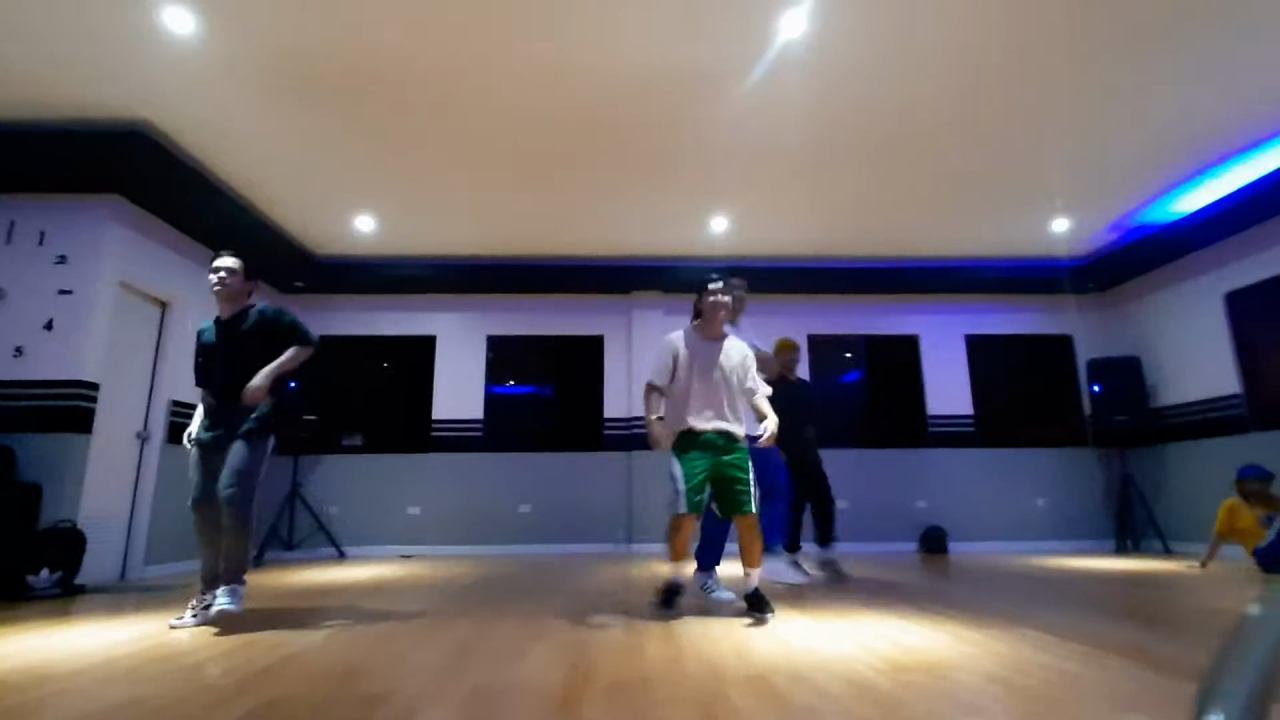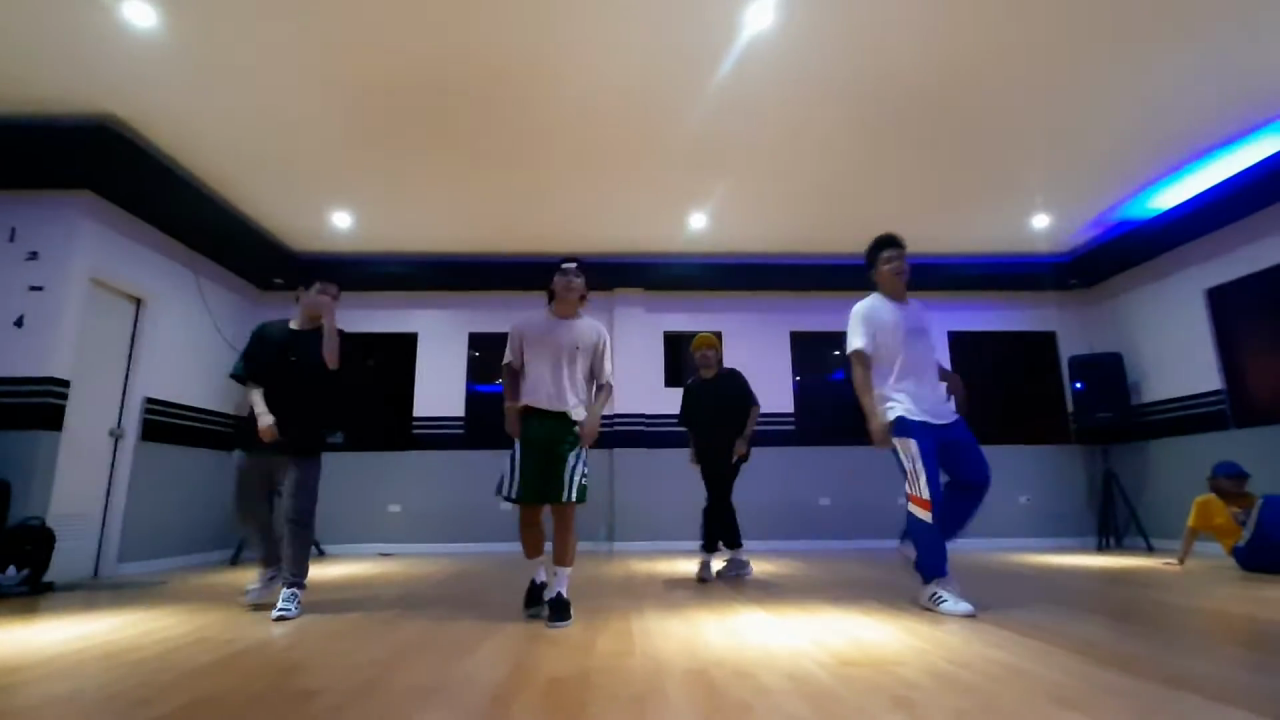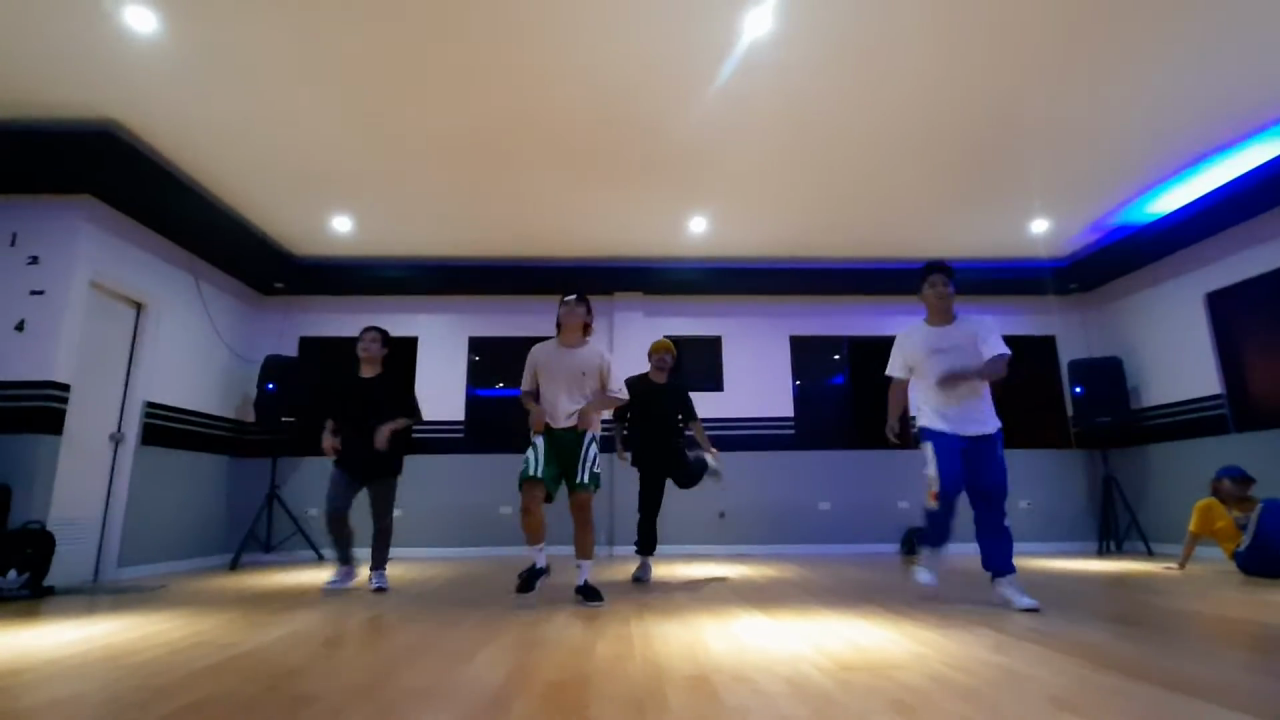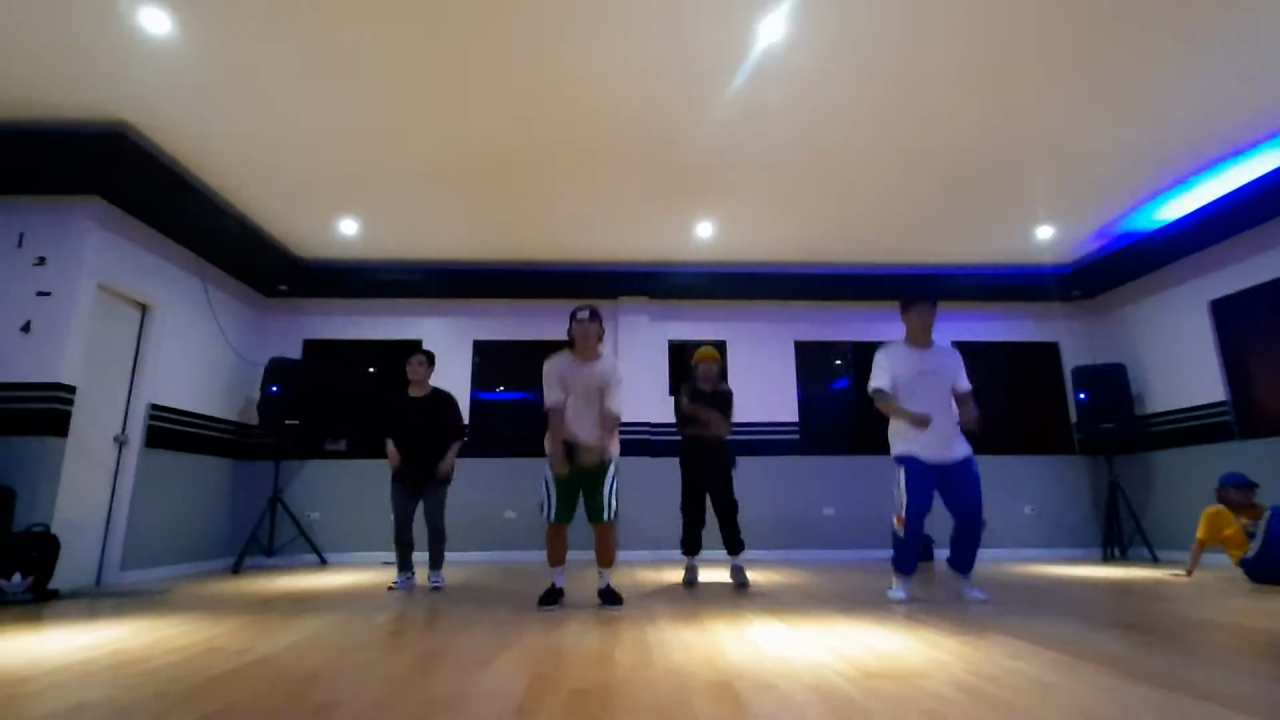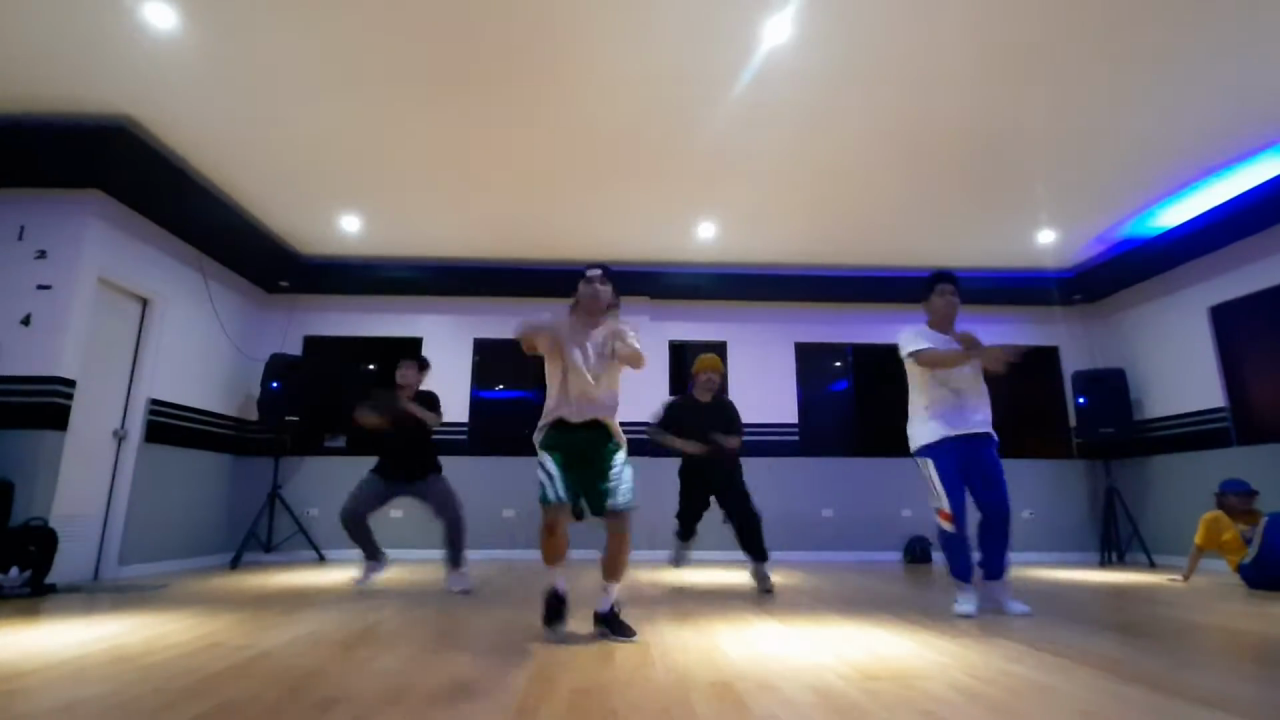
dt=1s
person 1, frame 1
left shoulder: (746, 331)
left elbow: (770, 366)
left wrist: (763, 360)
left hip: (752, 429)
left knee: (779, 484)
left ankle: (771, 557)
right ankle: (705, 572)
person 1, frame 2
left shoulder: (917, 310)
right shoulder: (866, 311)
right elbow: (860, 367)
left wrist: (950, 376)
right wrist: (874, 416)
left hip: (941, 414)
right hip: (904, 416)
left knee: (976, 477)
right knee: (926, 496)
left ankle: (923, 540)
right ankle: (934, 585)
person 1, frame 3
left shoulder: (979, 328)
right shoulder: (907, 338)
left elbow: (1000, 367)
right elbow: (899, 385)
left wrist: (968, 373)
right wrist: (892, 421)
left hip: (983, 427)
right hip: (938, 427)
left knee: (992, 501)
right knee: (945, 486)
left ankle: (1003, 579)
right ankle: (928, 554)
person 1, frame 4
left shoulder: (951, 356)
right shoulder: (888, 355)
left elbow: (964, 396)
right elbow: (881, 399)
left wrist: (969, 413)
right wrist: (909, 416)
left hip: (954, 451)
right hip: (911, 451)
left knee: (971, 517)
right knee: (911, 516)
left ankle: (962, 576)
right ankle: (901, 578)
person 1, frame 5
left shoulder: (965, 339)
right shoulder: (913, 335)
left elbow: (995, 364)
right elbow: (928, 359)
left wrist: (979, 350)
right wrist: (985, 354)
left hip: (975, 434)
right hip: (934, 435)
left knee: (997, 509)
right knee: (952, 511)
left ankle: (994, 584)
right ankle: (964, 588)
person 2, frame 1
left shoulder: (740, 350)
right shoulder: (675, 343)
left elbow: (756, 393)
right elbow: (654, 388)
left wrist: (770, 417)
right wrist: (653, 420)
left hip: (731, 440)
right hip: (690, 440)
left knee: (747, 517)
right knee: (684, 514)
left ankle: (753, 589)
right ankle: (676, 579)
person 2, frame 2
left shoulder: (595, 331)
right shoulder: (526, 326)
left elbow: (604, 382)
right elbow: (512, 368)
left wrist: (594, 416)
right wrist: (510, 406)
left hip: (571, 424)
right hip: (531, 422)
left knee: (564, 508)
right knee: (528, 508)
left ankle: (560, 593)
right ankle: (539, 579)
person 2, frame 3
left shoulder: (598, 356)
right shoulder: (539, 352)
left elbow: (619, 395)
right elbow: (527, 391)
left wrist: (592, 407)
right wrist: (534, 408)
left hip: (582, 435)
right hip: (546, 433)
left knee: (582, 505)
right knee: (530, 497)
left ankle: (583, 581)
right ankle: (538, 563)
person 2, frame 4
left shoulder: (610, 369)
right shoulder: (555, 365)
left elbow: (612, 417)
right elbow: (554, 412)
left wrist: (599, 447)
right wrist: (556, 451)
left hip: (601, 456)
right hip: (562, 453)
left knee: (605, 525)
right knee: (556, 525)
left ankle: (605, 585)
right ankle: (556, 585)
person 2, frame 5
left shoulder: (618, 333)
right shoulder: (555, 327)
left elbow: (636, 359)
right elbow: (529, 340)
left wrist: (623, 350)
right wrist: (565, 328)
left hip: (602, 435)
right hip: (559, 431)
left knee: (619, 521)
right knee: (554, 515)
left ankle: (606, 610)
right ankle: (557, 590)
person 3, frame 1
left shoulder: (266, 317)
right shoulder: (206, 334)
left elbow: (304, 345)
left wrist: (268, 374)
right wrist: (197, 420)
left hip: (252, 423)
right hip: (214, 427)
left knee: (234, 497)
right knee: (203, 505)
left ankle: (232, 583)
right ankle: (212, 591)
person 3, frame 2
left shoulder: (330, 337)
right shoulder: (267, 333)
left elbow: (332, 363)
right elbow: (251, 379)
left wrist: (328, 318)
right wrist: (261, 412)
left hip: (303, 440)
right hip: (263, 436)
left knee: (298, 514)
right knee: (248, 505)
left ankle: (292, 588)
right ankle: (272, 570)
person 3, frame 3
left shoulder: (395, 384)
right shoulder: (346, 385)
left elbow: (409, 417)
right elbow: (333, 416)
left wrist: (390, 427)
right wrist: (328, 434)
left hip: (384, 462)
right hip: (348, 460)
left knee: (381, 519)
right knee: (334, 511)
left ankle: (378, 571)
right ankle: (345, 566)
person 3, frame 4
left shoulder: (445, 401)
right shoulder: (398, 403)
left elbow: (458, 435)
right elbow: (391, 434)
left wrist: (449, 458)
right wrist: (390, 449)
left hip: (435, 475)
right hip: (404, 474)
left knee: (435, 524)
right knee: (401, 527)
left ankle: (435, 572)
right ankle: (405, 573)
person 3, frame 5
left shoulder: (428, 399)
right shoulder: (384, 399)
left elbow: (434, 421)
right elbow: (364, 416)
left wrist: (410, 407)
right wrist: (373, 418)
left hip: (424, 476)
right hip: (386, 474)
left knee: (453, 515)
right knee: (349, 514)
left ankle: (456, 570)
right ankle: (374, 558)
person 4, frame 1
left shoulder: (804, 386)
right shoulder: (771, 385)
left wrist: (812, 447)
left hip: (807, 454)
right hip: (785, 456)
left knee: (824, 502)
right knee: (795, 506)
left ankle: (827, 557)
right ankle: (792, 559)
person 4, frame 2
left shoulder: (733, 378)
right shoulder: (692, 387)
left elbow: (754, 408)
right elbow: (690, 423)
left wrist: (744, 438)
right wrist: (694, 448)
left hip: (730, 451)
right hip: (707, 453)
left knee: (716, 503)
right knee: (720, 503)
left ankle: (707, 558)
right ankle: (738, 559)
person 4, frame 3
left shoulder: (677, 391)
right shoulder: (632, 385)
left elbow: (692, 422)
right elbow: (619, 418)
left wrist: (708, 448)
right wrist: (620, 443)
left hip: (673, 449)
right hip: (646, 455)
left knee: (688, 477)
right knee: (648, 508)
left ankle: (706, 462)
right ankle: (644, 561)
person 4, frame 4
left shoulder: (724, 393)
right shoulder: (686, 394)
left elbow: (724, 425)
right elbow: (684, 427)
left wrist: (700, 411)
right wrist: (711, 428)
left hip: (720, 464)
right hip: (693, 467)
left knee: (727, 513)
right knee: (692, 517)
left ankle: (736, 564)
right ankle: (691, 564)
person 4, frame 5
left shoulder: (725, 406)
right shoulder: (678, 406)
left elbow: (736, 441)
right elbow: (656, 431)
left wrist: (723, 441)
right wrist: (681, 443)
left hip: (726, 473)
right hip: (694, 474)
left knee: (746, 517)
right knee: (688, 518)
left ankle: (759, 568)
right ankle: (683, 541)
